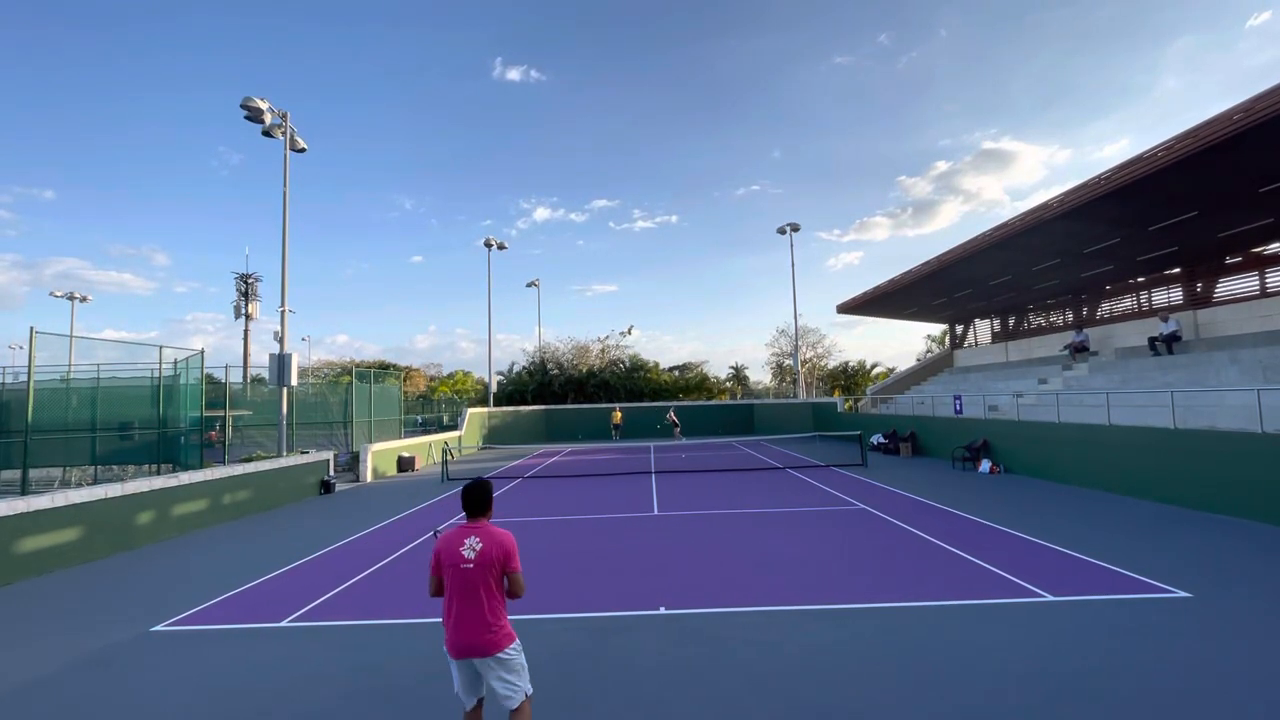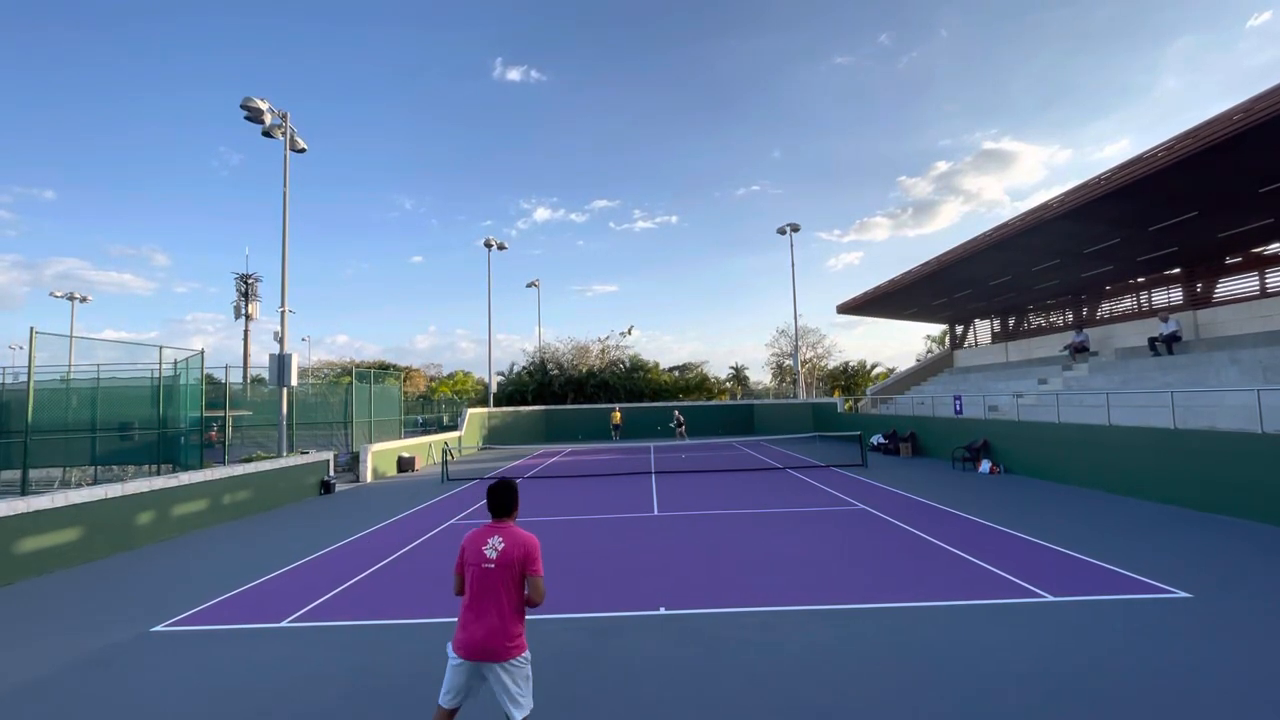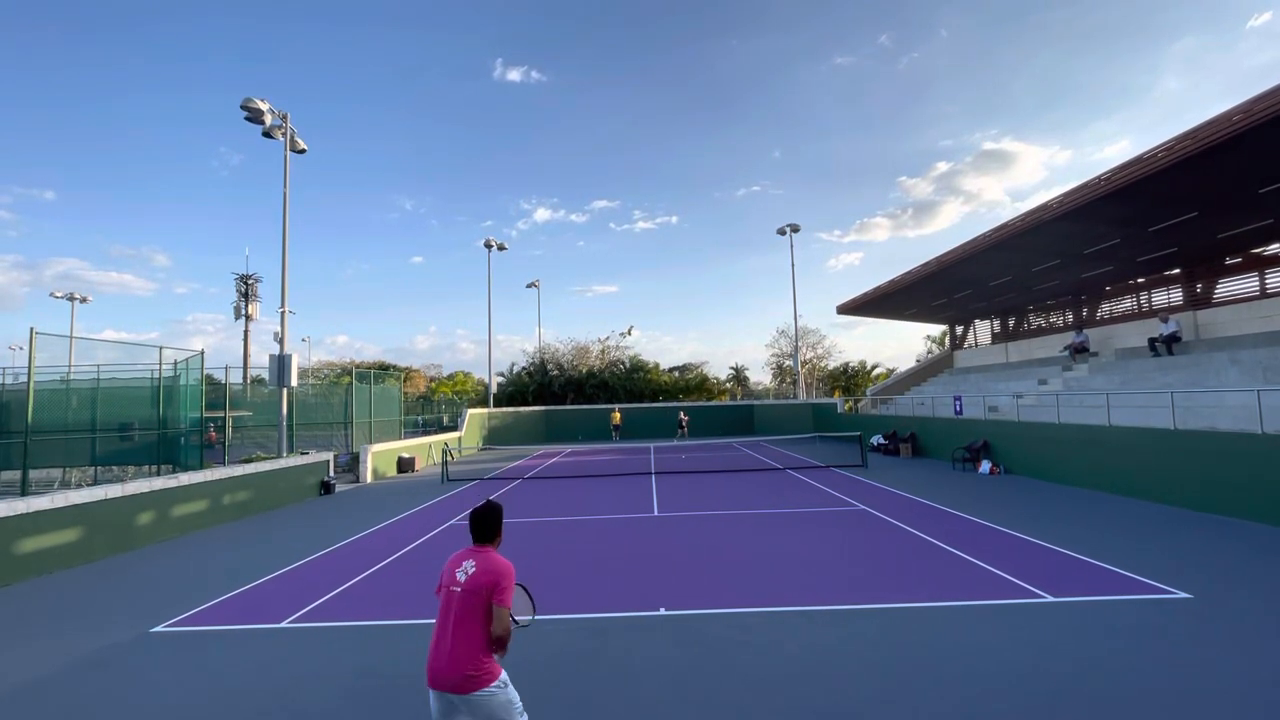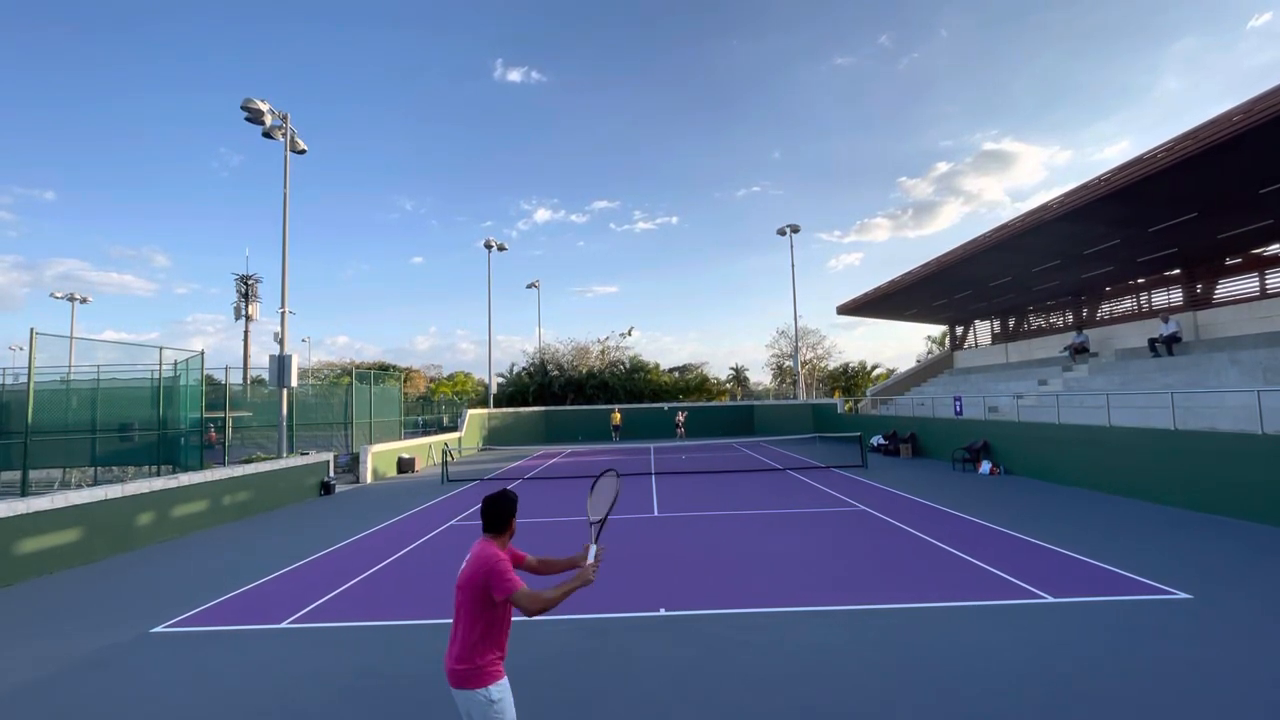
dt=0.4s
person 1, frame 1
left shoulder: (443, 542)
right shoulder: (503, 540)
left elbow: (434, 590)
right elbow: (517, 591)
left hip: (457, 644)
right hip: (496, 642)
person 1, frame 2
left shoulder: (470, 539)
right shoulder: (526, 542)
left elbow: (459, 589)
right elbow: (536, 597)
left hip: (466, 645)
right hip: (506, 649)
person 1, frame 3
left shoulder: (453, 562)
right shoulder: (501, 568)
right elbow: (499, 629)
right wrist: (500, 648)
left hip: (437, 673)
right hip: (476, 678)
person 1, frame 4
left shoulder: (491, 548)
right shoulder: (493, 560)
left elbow: (534, 565)
right elbow: (532, 606)
left wrist: (576, 562)
right wrist: (576, 582)
left hip: (464, 667)
right hip: (479, 675)
